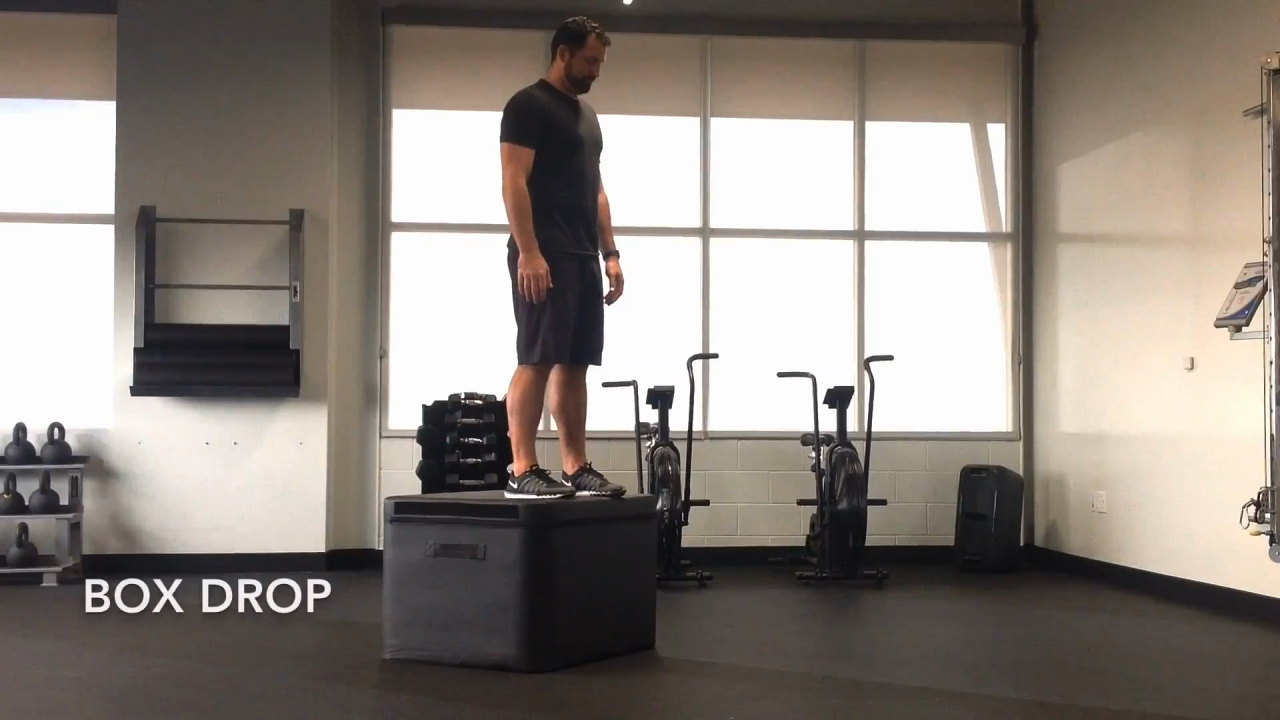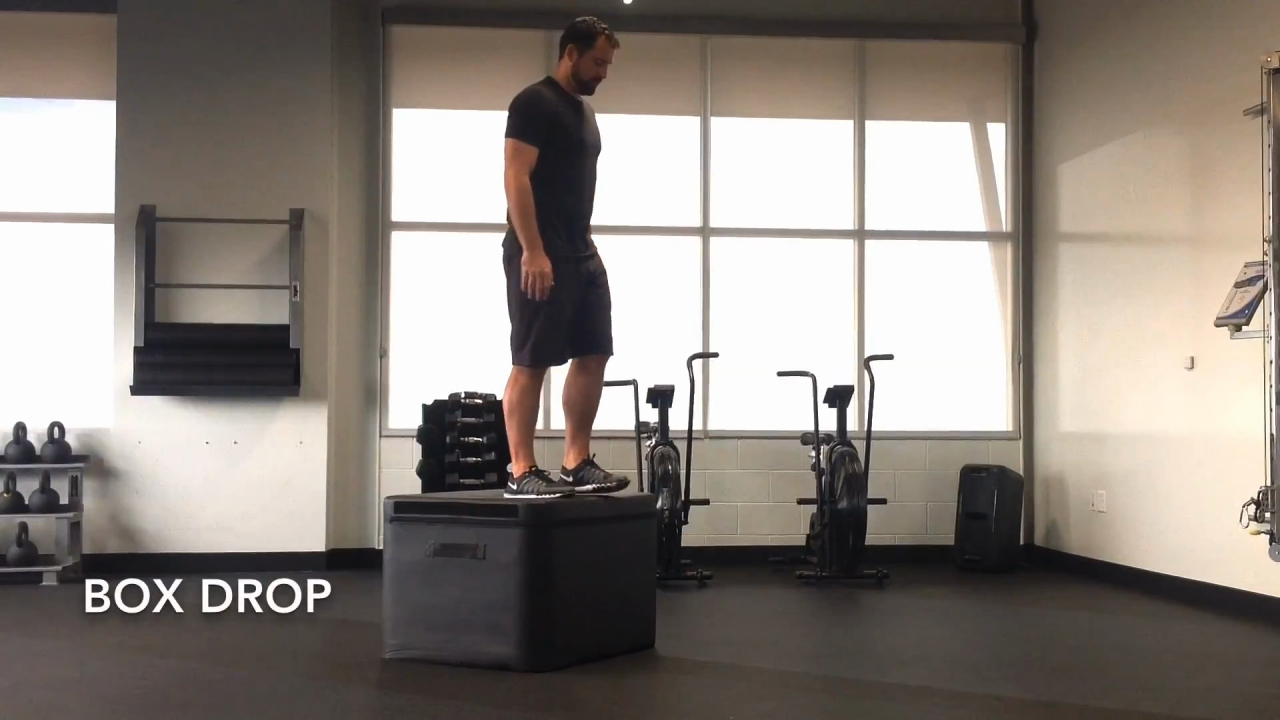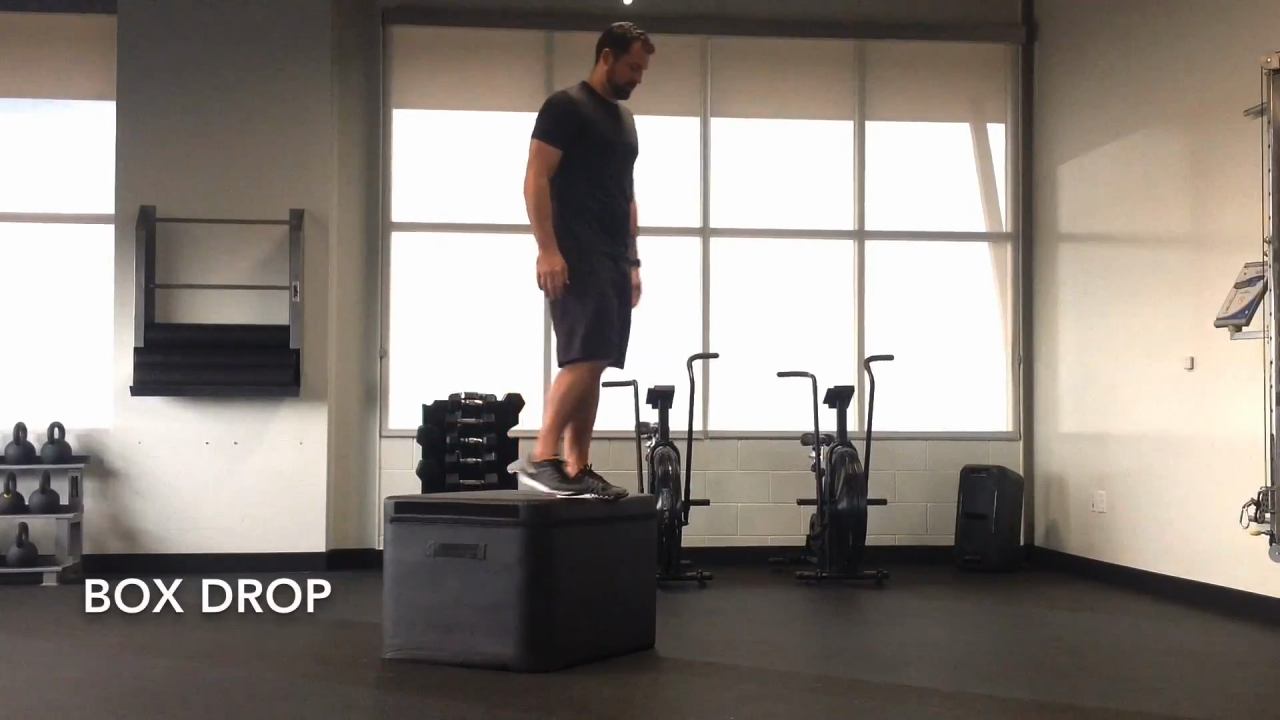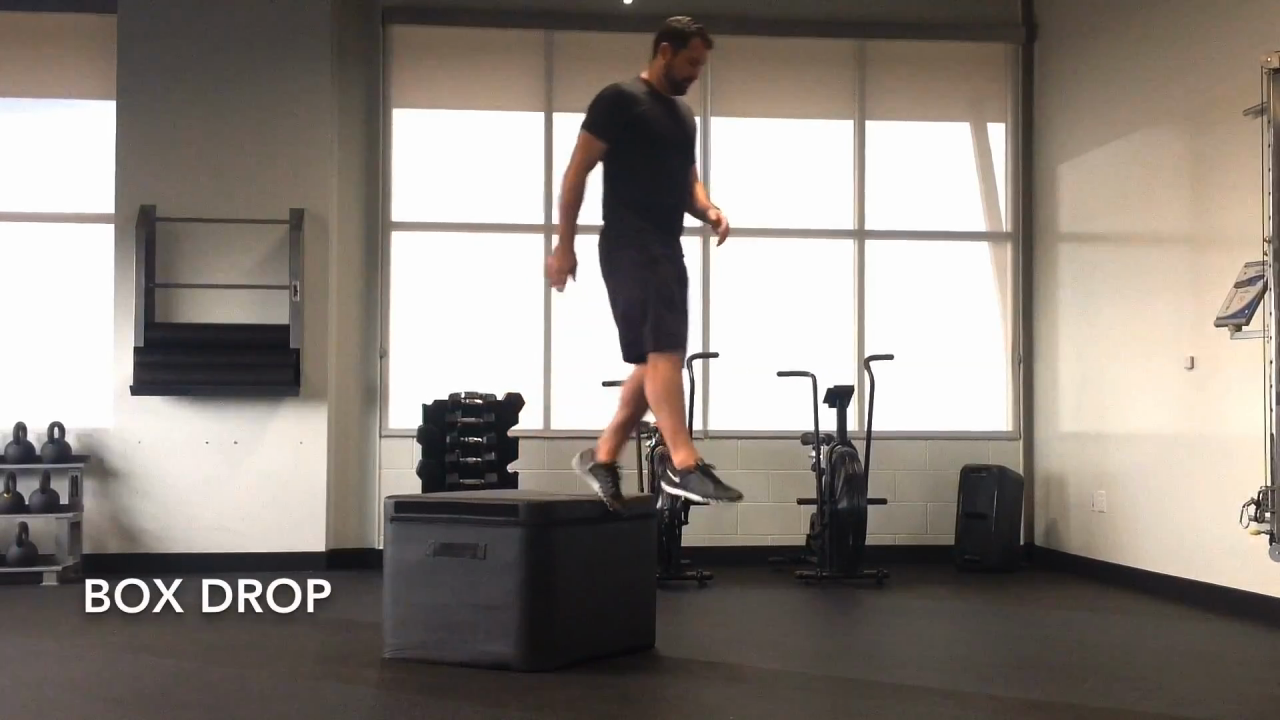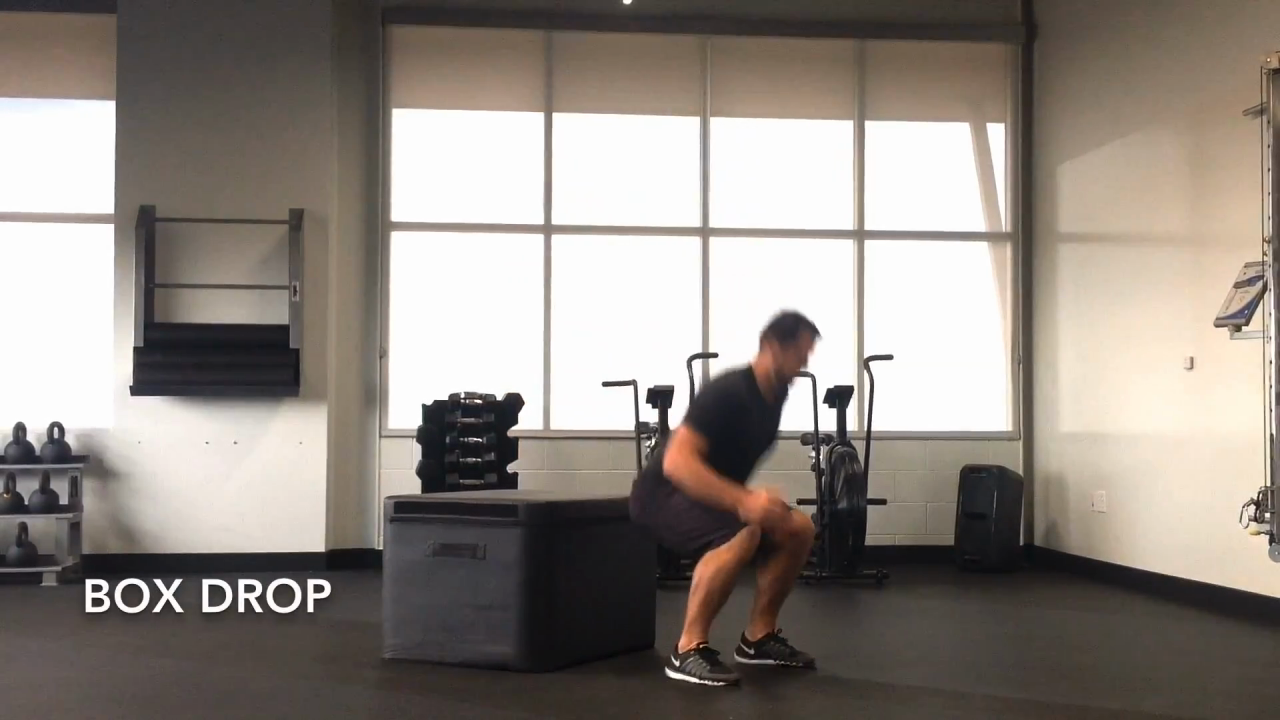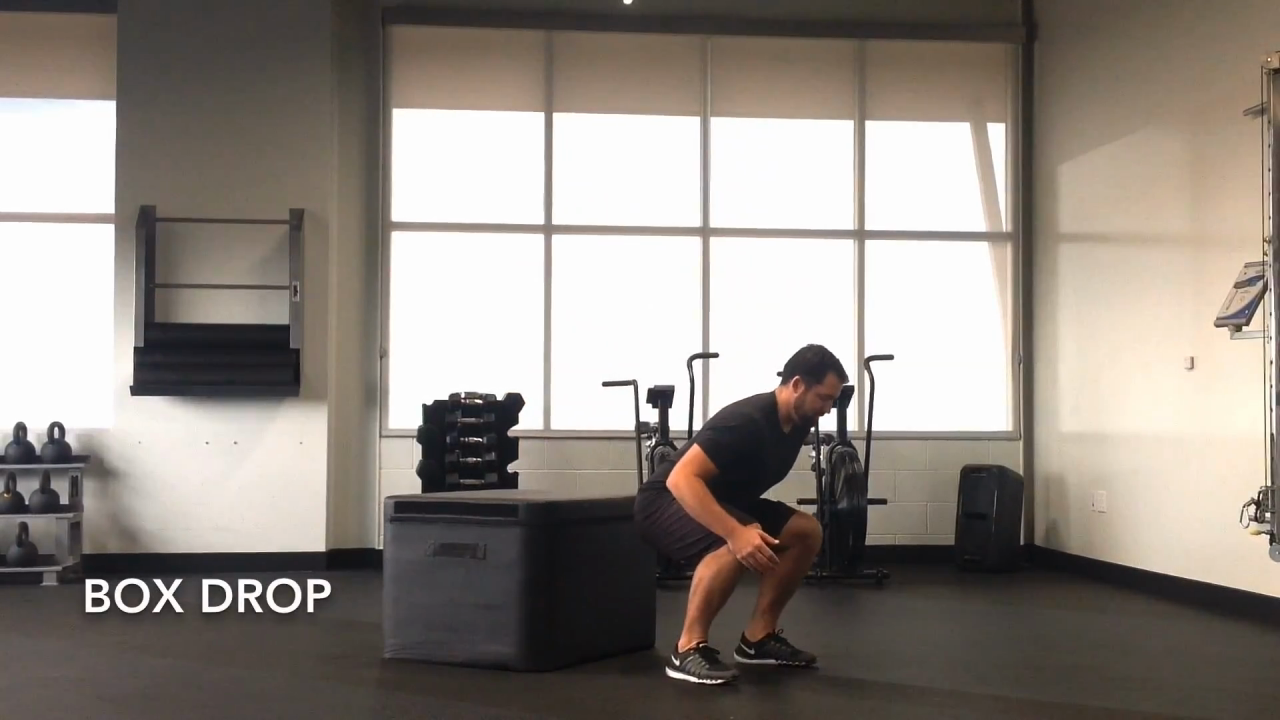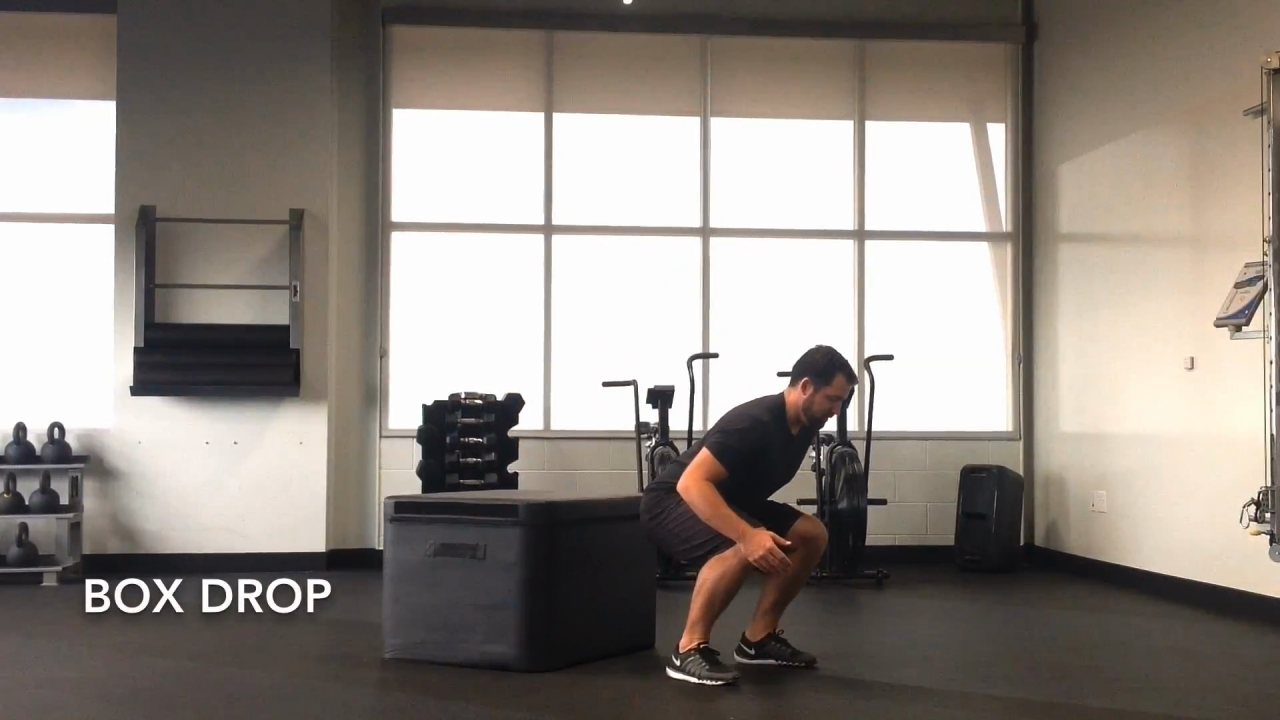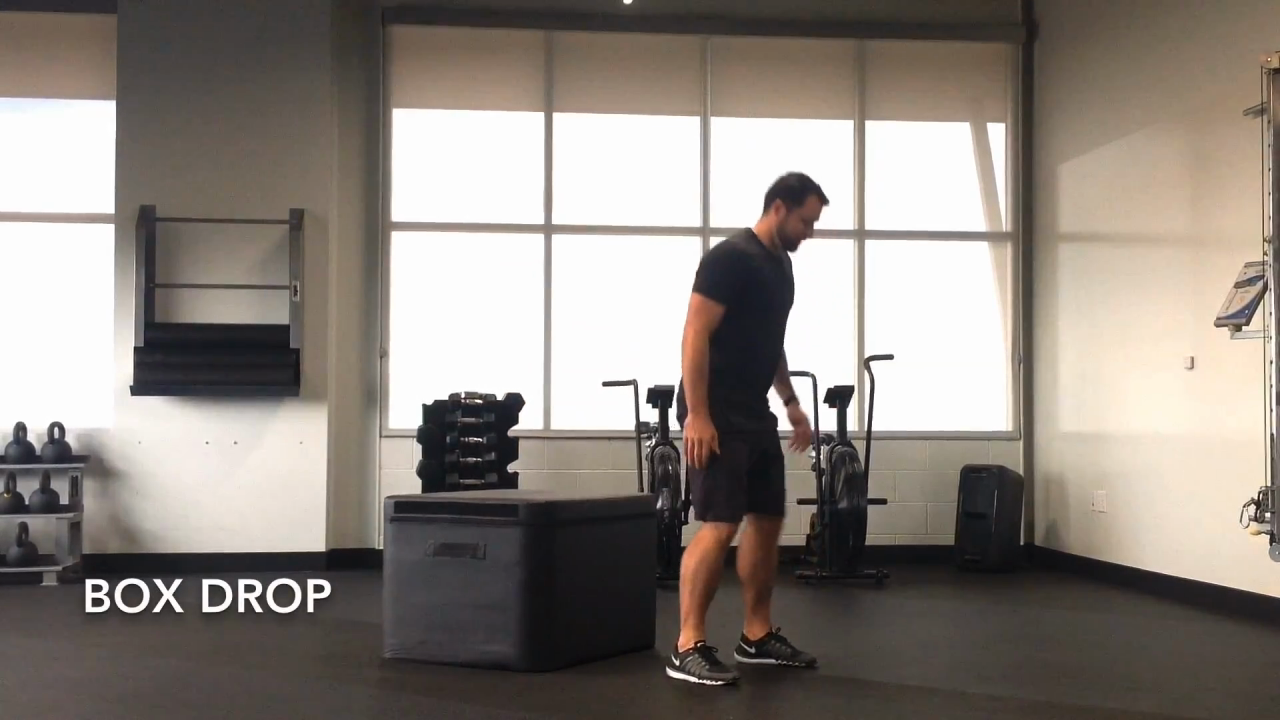
dt=0.5s
person 1, frame 1
left shoulder: (586, 114)
right shoulder: (529, 105)
right elbow: (514, 182)
left wrist: (610, 253)
right wrist: (529, 252)
left hip: (583, 257)
right hip: (544, 256)
left knee: (575, 365)
right knee: (537, 361)
left ankle: (576, 469)
right ankle: (523, 472)
person 1, frame 2
left shoulder: (583, 110)
right shoulder: (534, 103)
right elbow: (516, 179)
left wrist: (589, 249)
right wrist: (533, 251)
left hip: (580, 256)
right hip: (540, 256)
left knee: (593, 355)
right knee: (531, 363)
left ankle: (576, 463)
right ankle: (522, 472)
person 1, frame 3
left shoulder: (624, 119)
right shoulder: (566, 107)
right elbow: (537, 181)
left wrist: (633, 262)
right wrist: (548, 250)
left hip: (613, 258)
right hip: (576, 256)
left knee: (589, 364)
right knee: (586, 359)
left ankle: (575, 469)
right ankle: (540, 458)
person 1, frame 4
left shoulder: (683, 115)
right shoulder: (620, 100)
left elbow: (688, 181)
right elbow: (577, 171)
left wrist: (710, 211)
right wrist: (564, 244)
left hip: (668, 247)
right hip: (631, 245)
left knee: (653, 359)
right knee: (663, 351)
left ankle: (601, 456)
right ankle: (685, 466)
person 1, frame 5
left shoulder: (774, 395)
right shoulder: (728, 393)
right elbow: (676, 460)
right wrist: (741, 500)
left hip: (714, 493)
right hip: (662, 494)
left knee: (798, 529)
right knee: (740, 536)
left ankle: (758, 637)
right ankle: (689, 648)
person 1, frame 6
left shoulder: (798, 423)
right shoulder: (746, 421)
right elbow: (680, 479)
right wrist: (735, 532)
right hip: (666, 502)
left knee: (806, 531)
right knee: (742, 542)
left ankle: (758, 637)
right ankle: (688, 649)
person 1, frame 7
left shoulder: (805, 426)
right shoulder: (753, 423)
right elbow: (691, 483)
right wrist: (748, 535)
right hip: (672, 504)
left knee: (811, 534)
right knee: (745, 550)
left ankle: (758, 638)
right ankle: (689, 649)
person 1, frame 8
left shoulder: (781, 263)
right shoulder: (732, 256)
right elbow: (696, 333)
left wrist: (792, 404)
right wrist: (697, 415)
left hip: (755, 413)
right hip: (714, 411)
left knee: (766, 521)
right knee: (721, 525)
left ankle: (757, 636)
right ankle: (687, 648)
